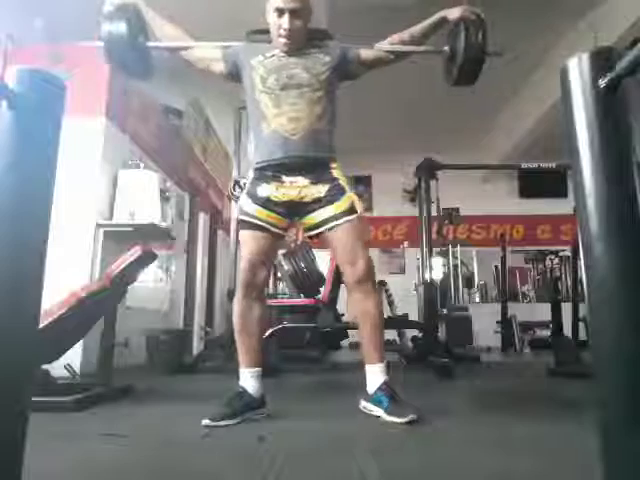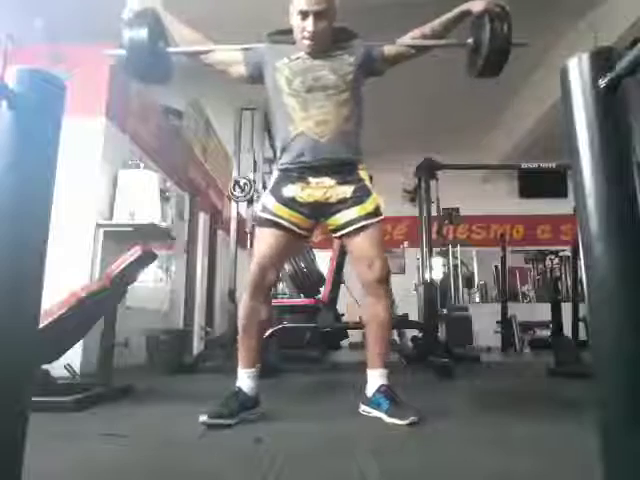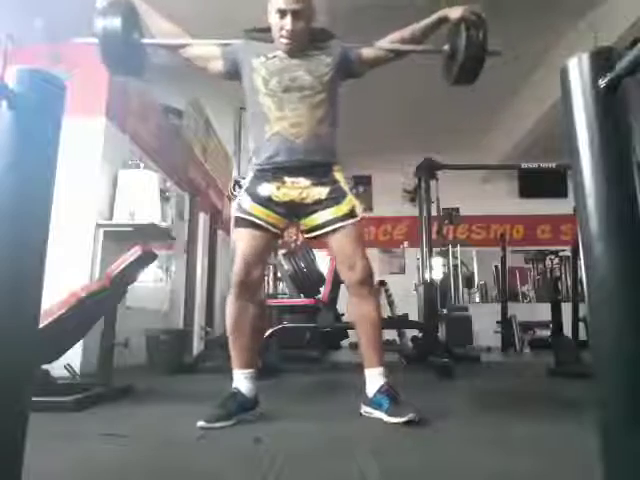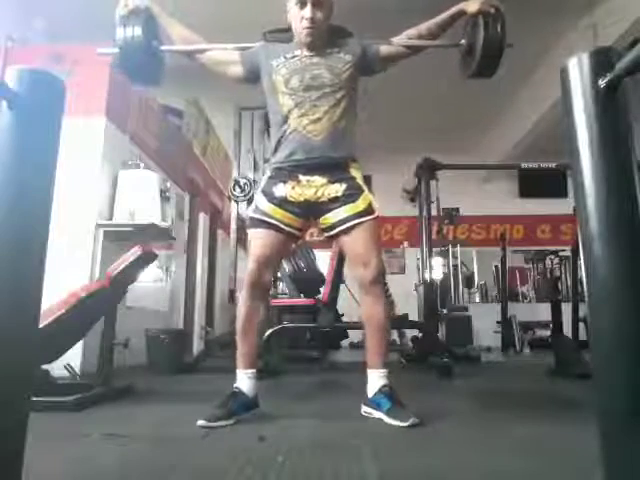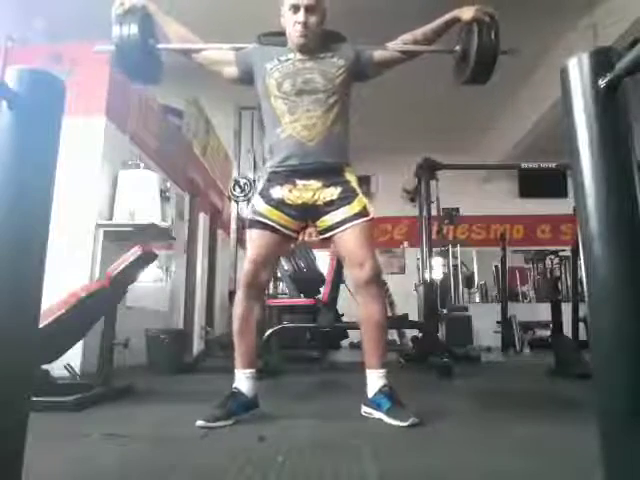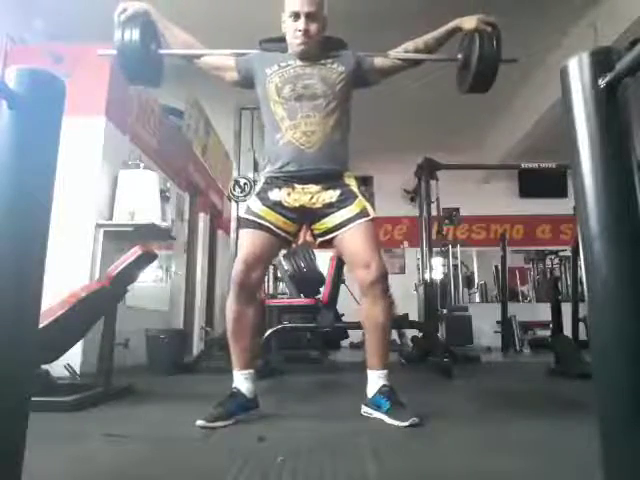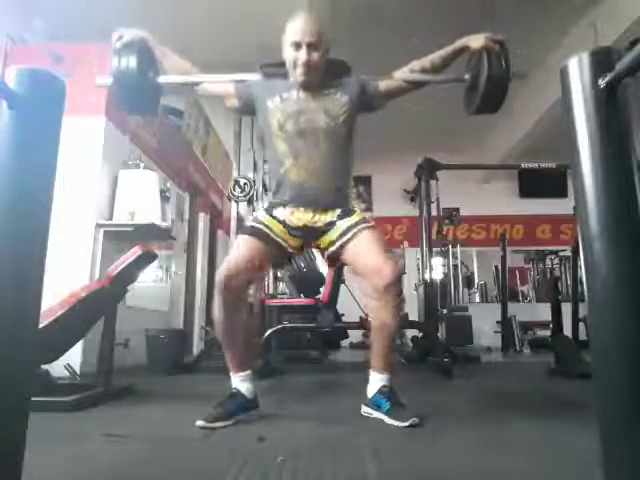
dt=0.5s
person 1, frame 1
left shoulder: (332, 55)
right shoulder: (246, 55)
left elbow: (390, 49)
right elbow: (187, 47)
left hip: (322, 177)
right hip: (266, 179)
left knee: (360, 274)
right knee: (249, 281)
left ankle: (377, 388)
right ankle: (250, 390)
person 1, frame 2
left shoulder: (356, 54)
right shoulder: (270, 57)
left elbow: (413, 42)
right elbow: (209, 53)
left hip: (346, 179)
right hip: (291, 180)
left knee: (376, 277)
right knee: (258, 279)
left ankle: (377, 389)
right ankle: (245, 389)
person 1, frame 3
left shoulder: (334, 55)
right shoulder: (246, 54)
left elbow: (390, 47)
right elbow: (186, 46)
left hip: (323, 180)
right hip: (267, 180)
left knee: (359, 277)
right knee: (243, 279)
left ankle: (377, 390)
right ankle: (243, 390)
person 1, frame 4
left shoulder: (353, 53)
right shoulder: (266, 56)
left elbow: (408, 41)
right elbow: (203, 52)
left hip: (340, 177)
right hip: (284, 178)
left knee: (371, 276)
right knee: (255, 278)
left ankle: (377, 390)
right ankle: (244, 389)
person 1, frame 5
left shoulder: (346, 57)
right shoulder: (260, 59)
left elbow: (403, 48)
right elbow: (199, 51)
left hip: (334, 181)
right hip: (280, 182)
left knee: (368, 276)
right knee: (251, 278)
left ankle: (377, 390)
right ankle: (243, 390)
person 1, frame 6
left shoulder: (347, 64)
right shoulder: (261, 64)
left elbow: (405, 54)
right elbow: (198, 54)
left hip: (334, 185)
right hip: (278, 186)
left knee: (373, 277)
right knee: (242, 279)
left ankle: (378, 391)
right ankle: (243, 390)
person 1, frame 7
left shoulder: (351, 89)
right shoulder: (262, 91)
left elbow: (411, 75)
right elbow: (198, 80)
left wrist: (463, 44)
right wrist: (148, 39)
left hip: (336, 211)
right hip: (282, 211)
left knee: (386, 278)
right knee: (229, 280)
left ankle: (378, 391)
right ankle: (242, 390)
